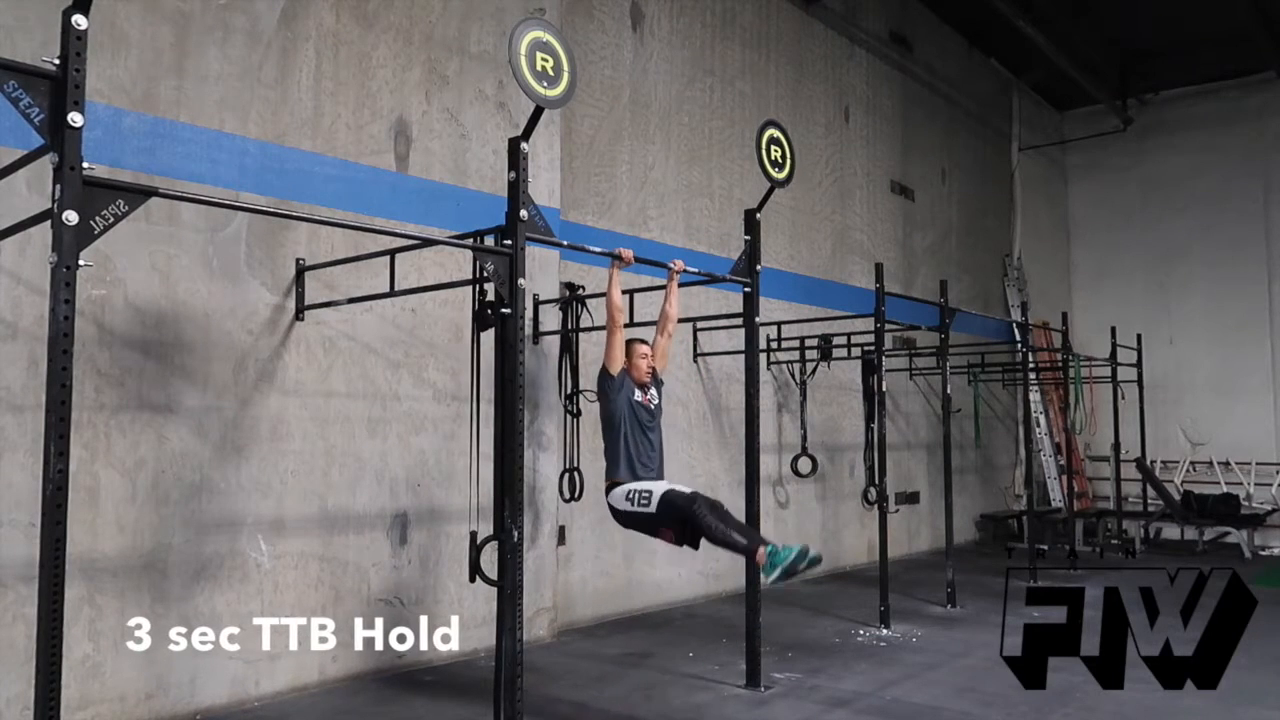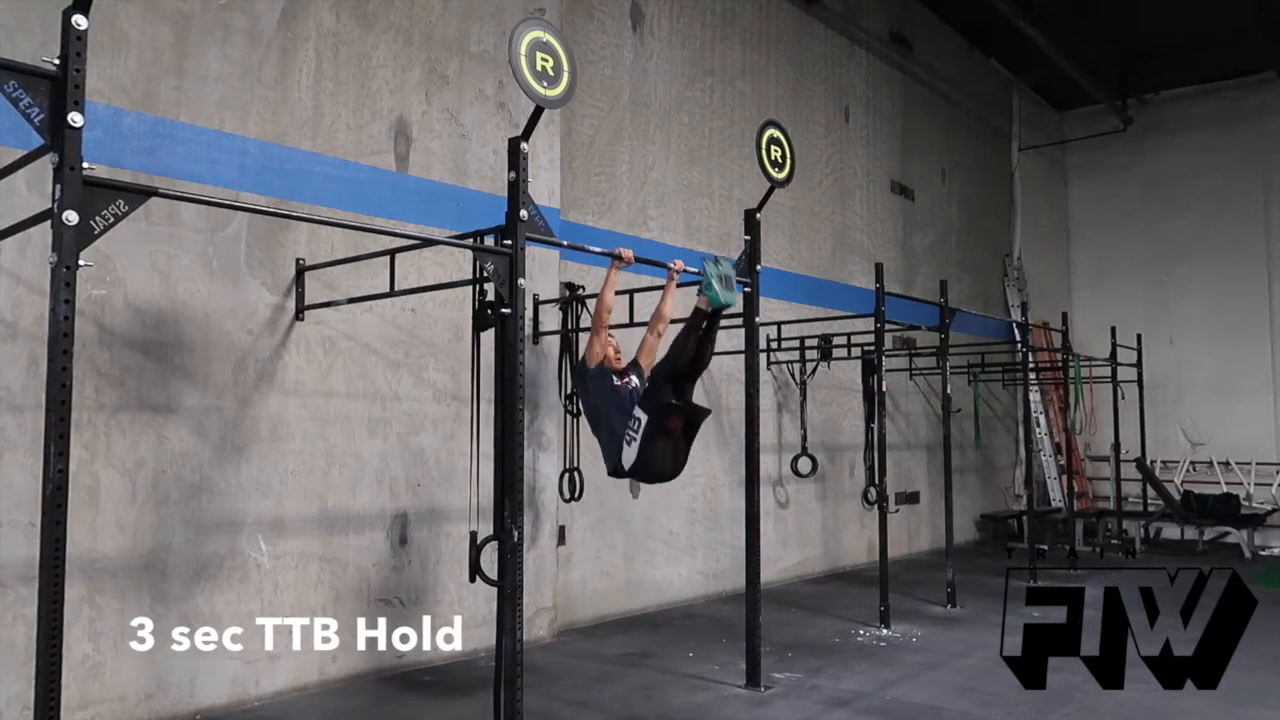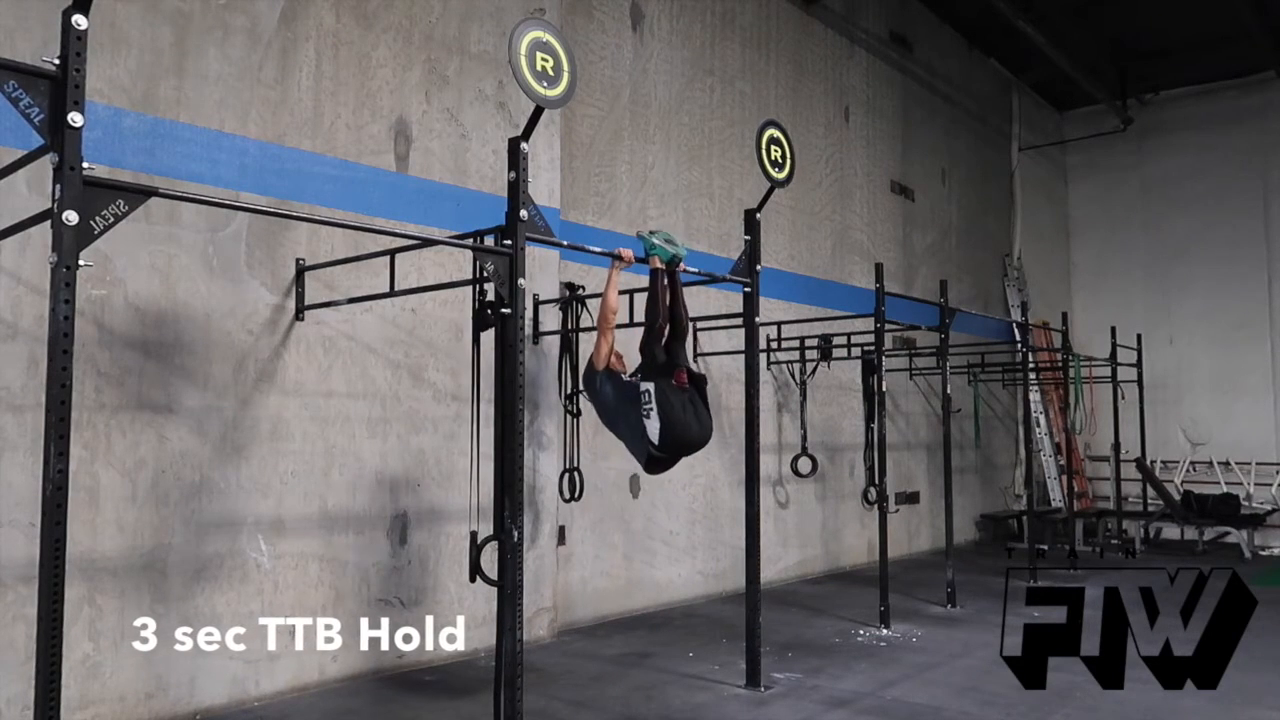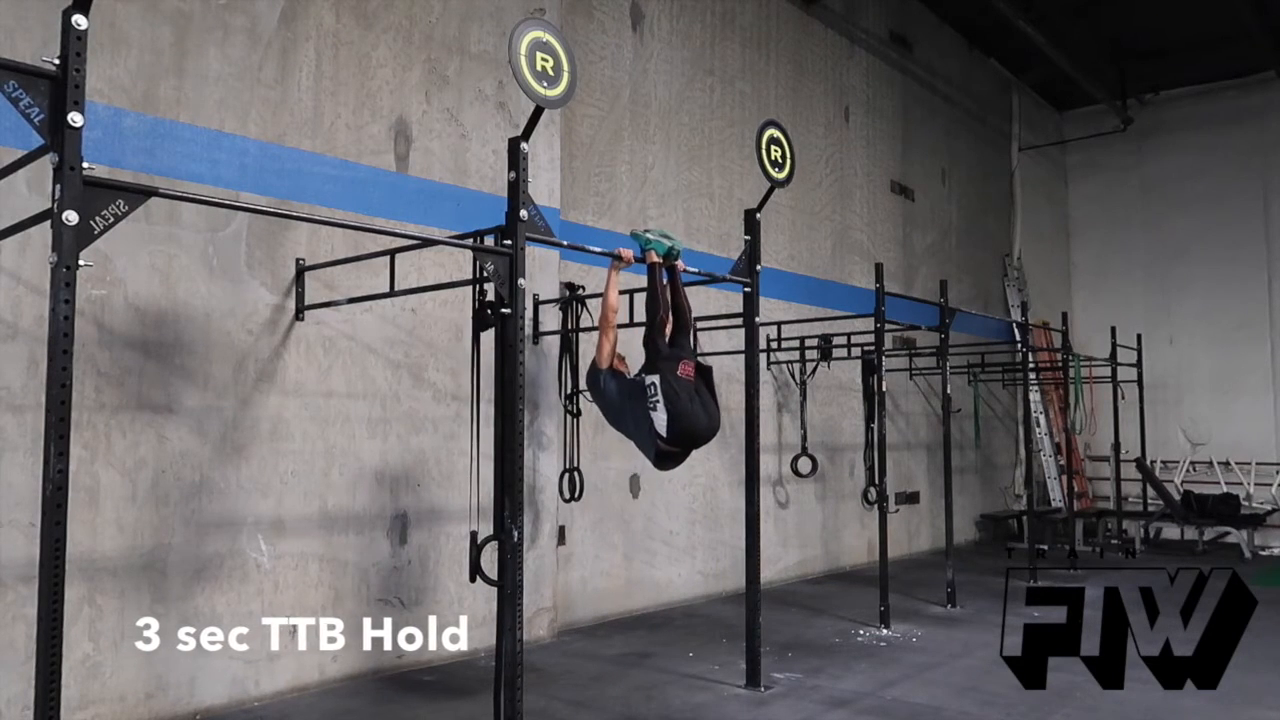
dt=0.5s
person 1, frame 1
left shoulder: (653, 385)
right shoulder: (615, 385)
left elbow: (665, 330)
right elbow: (615, 324)
left wrist: (673, 281)
right wrist: (616, 271)
left hip: (655, 485)
right hip: (627, 492)
left knee: (710, 510)
right knee: (695, 508)
left ankle: (767, 556)
right ankle: (766, 557)
person 1, frame 2
left shoulder: (633, 375)
right shoulder: (591, 377)
left elbow: (657, 328)
right elbow: (600, 322)
left wrist: (672, 281)
right wrist: (614, 269)
left hip: (668, 458)
right hip: (635, 461)
left knee: (687, 372)
right knee: (663, 376)
right ankle: (707, 302)
person 1, frame 3
left shoulder: (641, 378)
right shoulder: (599, 381)
left elbow: (662, 326)
right elbow: (606, 324)
left wrist: (671, 278)
right wrist: (615, 270)
left hip: (694, 431)
left knee: (677, 336)
right knee: (653, 340)
person 1, frame 4
left shoulder: (645, 378)
right shoulder: (603, 381)
left elbow: (664, 327)
right elbow: (608, 324)
left wrist: (673, 275)
right wrist: (615, 270)
left hip: (703, 425)
